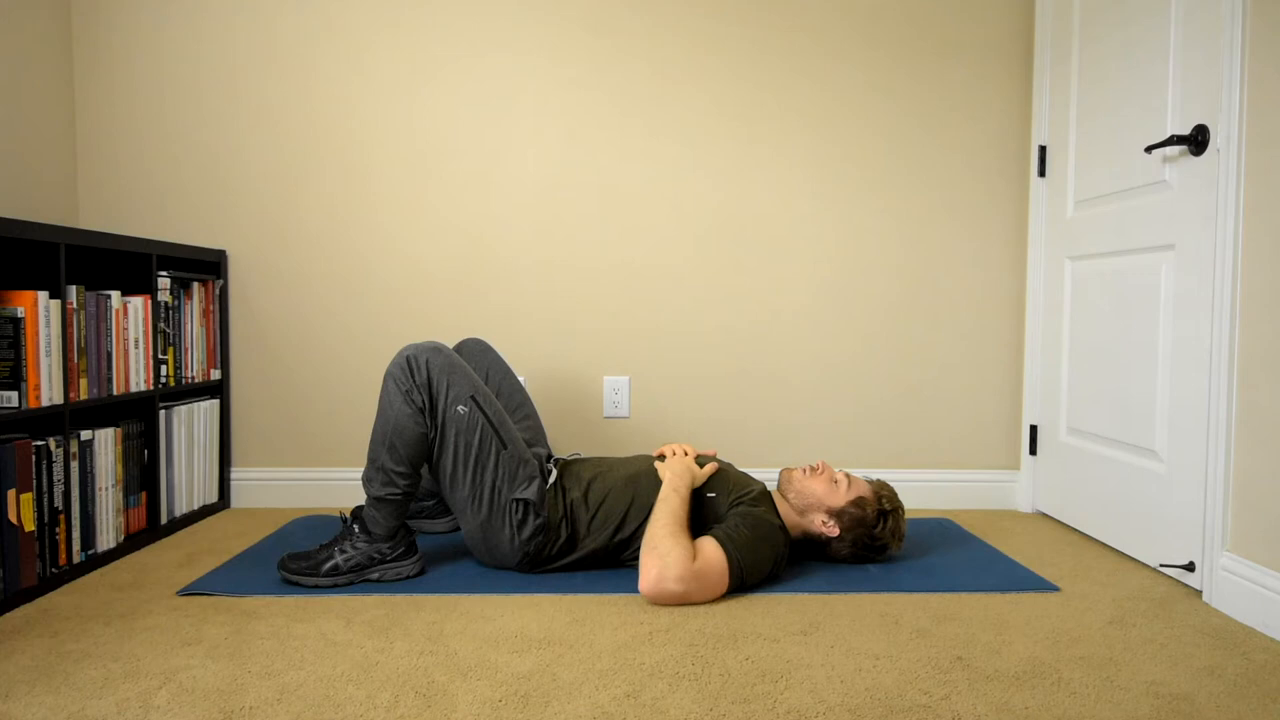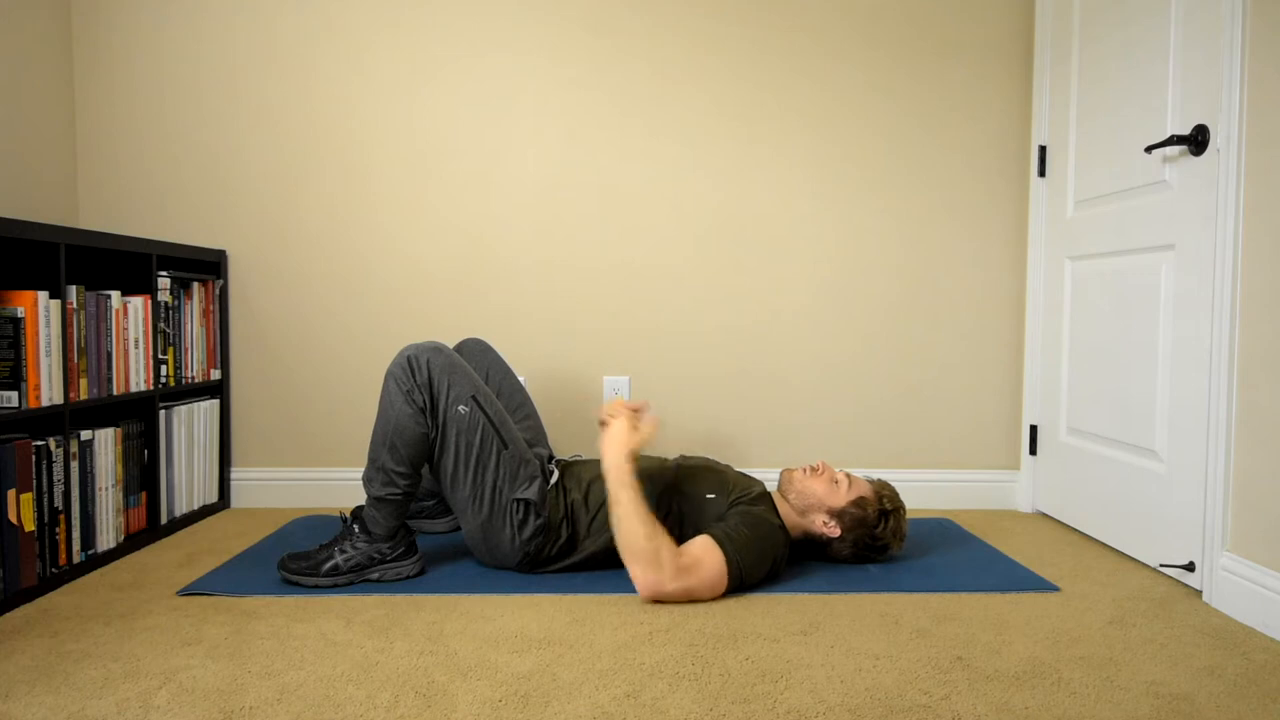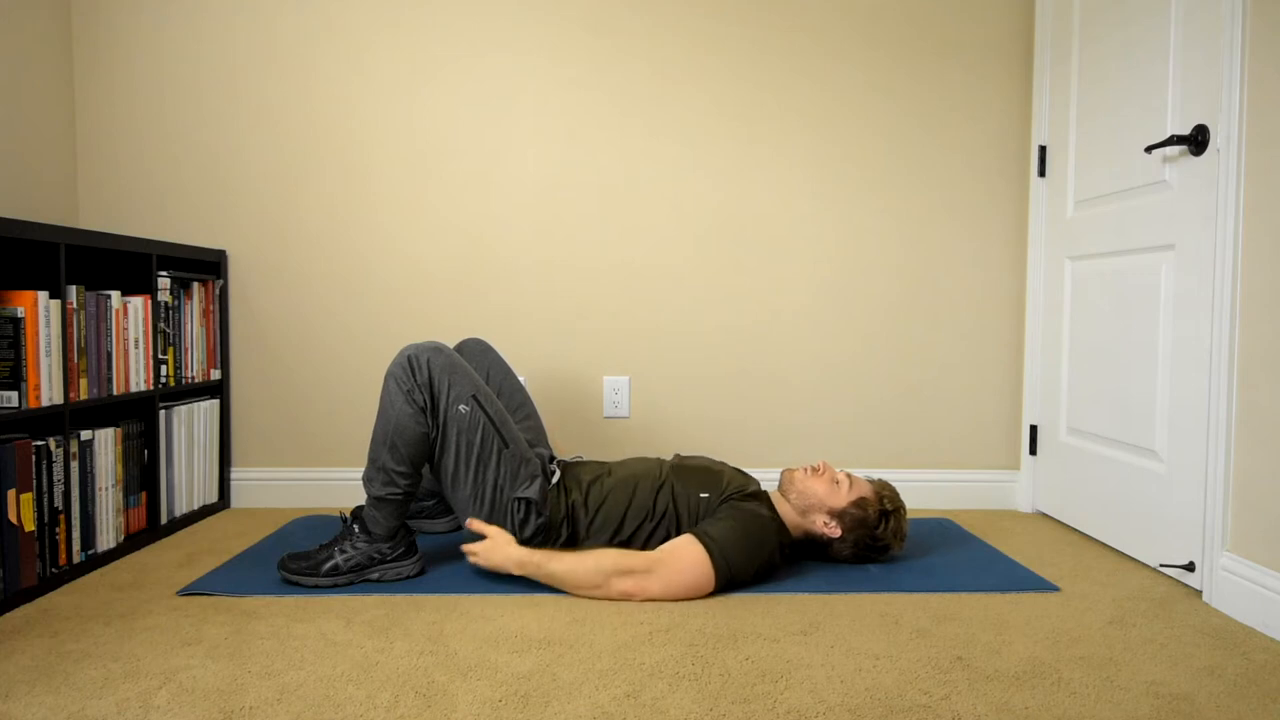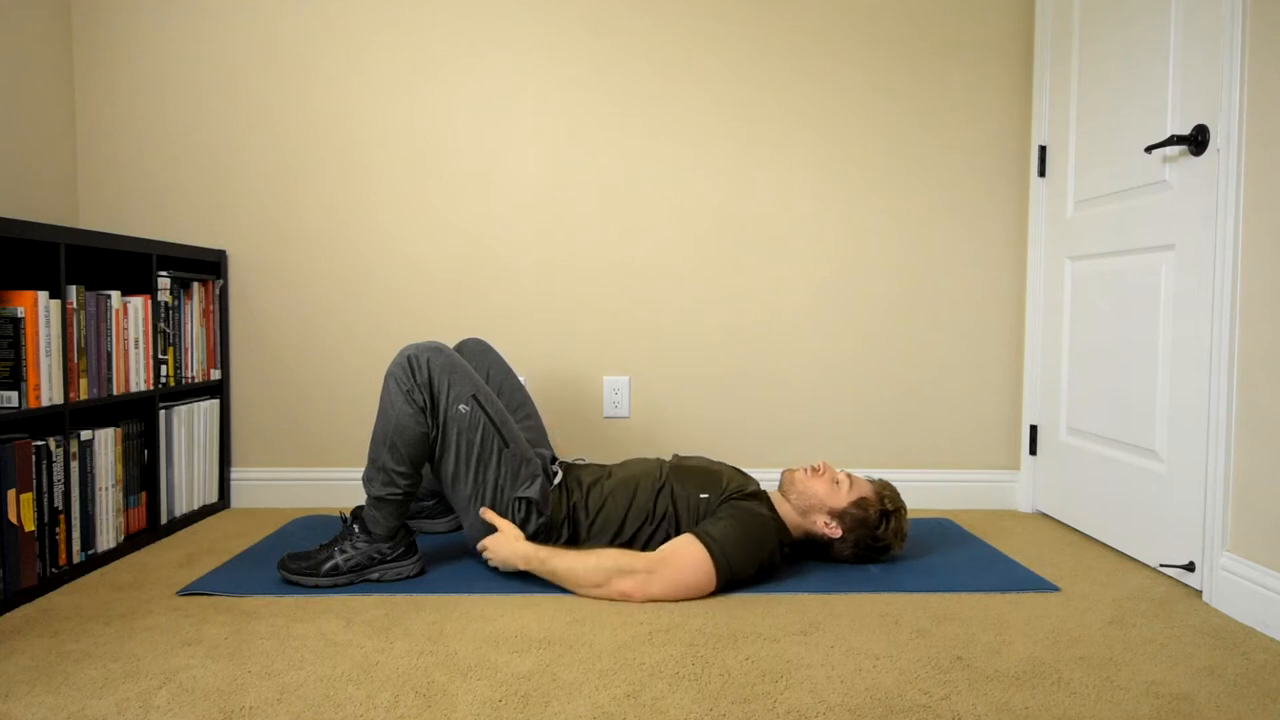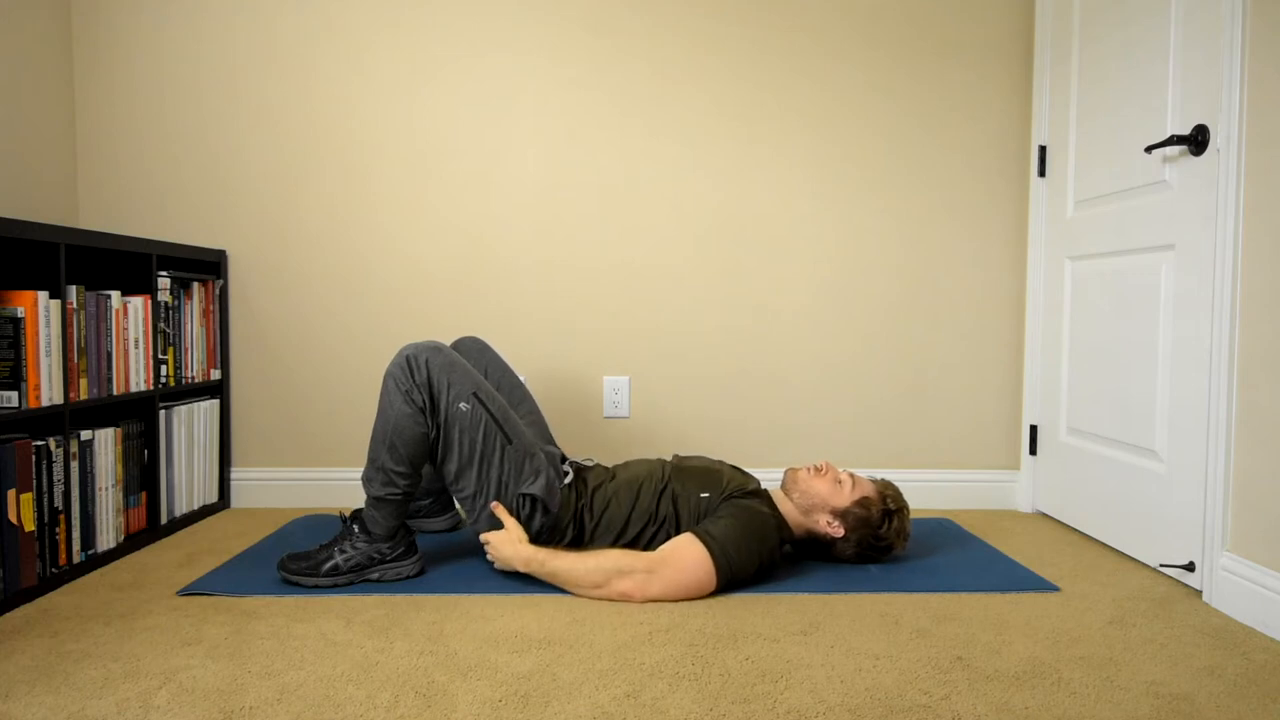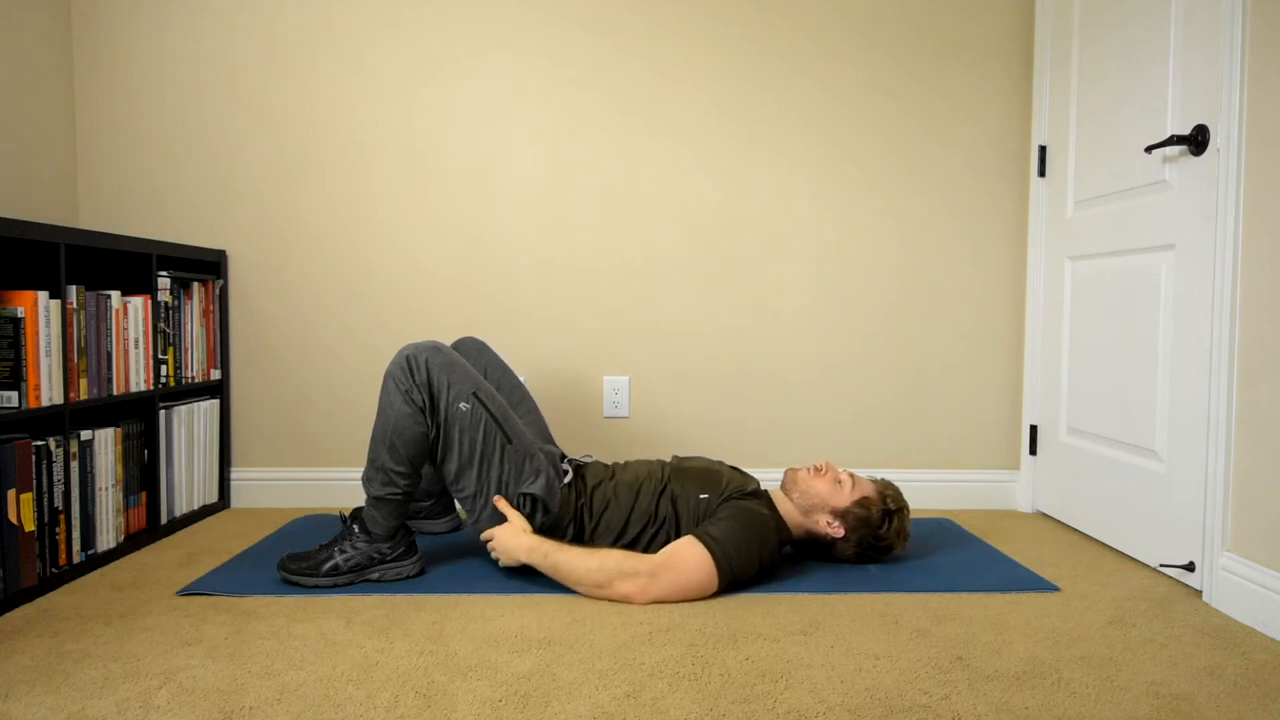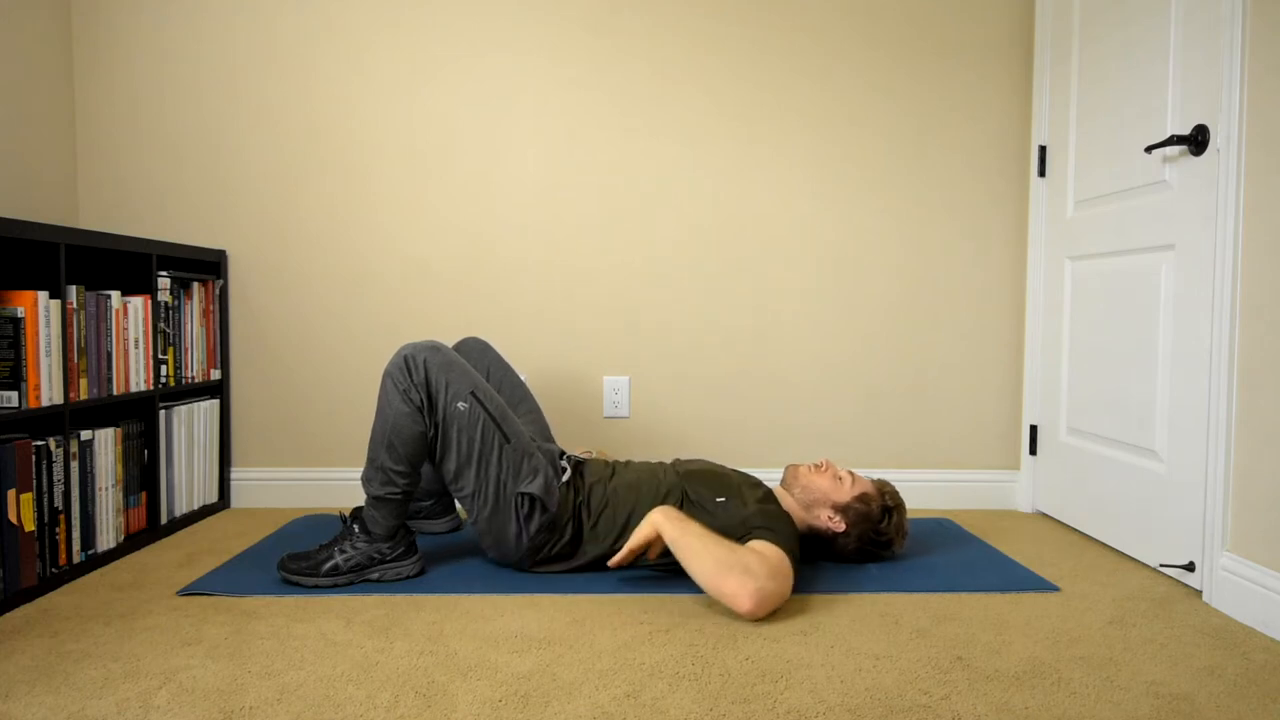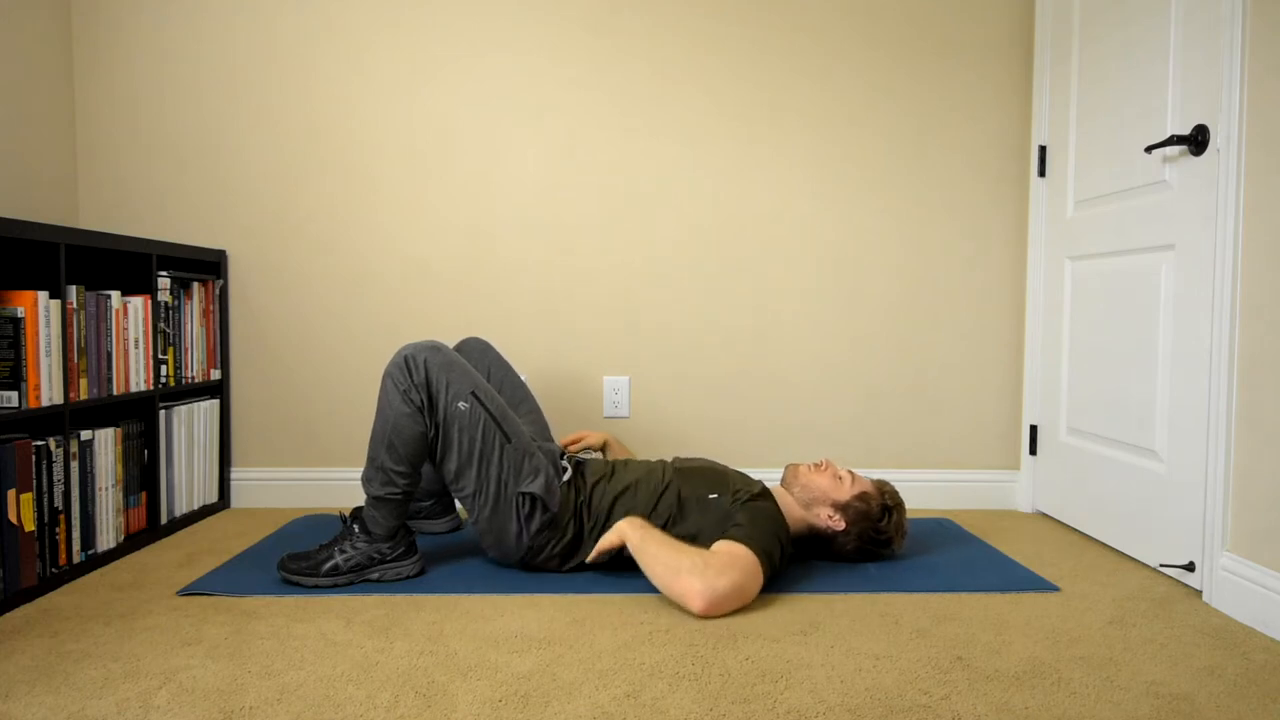
dt=0.5s
person 1, frame 1
left shoulder: (760, 539)
right shoulder: (755, 504)
left elbow: (661, 580)
left wrist: (677, 481)
right wrist: (681, 460)
left hip: (525, 521)
right hip: (553, 479)
left knee: (421, 365)
right knee: (471, 353)
left ankle: (378, 542)
right ankle: (426, 502)
person 1, frame 2
left shoulder: (760, 538)
right shoulder: (754, 504)
left elbow: (659, 577)
left wrist: (618, 459)
right wrist: (626, 446)
left hip: (526, 520)
right hip: (554, 485)
left knee: (422, 364)
right knee: (471, 352)
left ankle: (378, 543)
right ankle: (426, 502)
person 1, frame 3
left shoulder: (753, 535)
right shoulder: (751, 504)
left elbow: (640, 578)
left wrist: (517, 558)
left hip: (531, 514)
right hip: (556, 481)
left knee: (423, 365)
right knee: (470, 352)
left ankle: (378, 542)
right ankle: (430, 502)
person 1, frame 4
left shoulder: (752, 535)
right shoulder: (748, 503)
left elbow: (639, 579)
left wrist: (525, 554)
left hip: (529, 511)
right hip: (557, 484)
left knee: (422, 365)
right knee: (471, 353)
left ankle: (379, 543)
right ankle: (429, 500)
person 1, frame 5
left shoulder: (753, 535)
right shoulder: (751, 504)
left elbow: (641, 579)
left wrist: (525, 557)
left hip: (538, 511)
right hip: (564, 479)
left knee: (420, 366)
right knee: (466, 351)
left ankle: (378, 543)
right ankle: (427, 502)
person 1, frame 6
left shoulder: (752, 534)
right shoulder: (751, 503)
left elbow: (641, 581)
left wrist: (530, 547)
left hip: (537, 505)
right hip: (563, 479)
left knee: (421, 365)
right knee: (467, 352)
left ankle: (379, 543)
right ankle: (427, 505)
person 1, frame 7
left shoulder: (772, 528)
right shoulder: (758, 501)
left elbow: (751, 591)
left wrist: (667, 520)
right wrist: (603, 462)
left hip: (534, 514)
right hip: (564, 477)
left knee: (419, 363)
right knee: (469, 352)
left ankle: (378, 541)
right ankle: (428, 503)
person 1, frame 8
left shoulder: (764, 532)
right shoulder: (755, 504)
left elbow: (707, 591)
left wrist: (630, 528)
right wrist: (609, 445)
left hip: (535, 514)
right hip: (564, 479)
left knee: (419, 364)
right knee: (471, 353)
left ankle: (378, 543)
right ankle: (428, 504)
